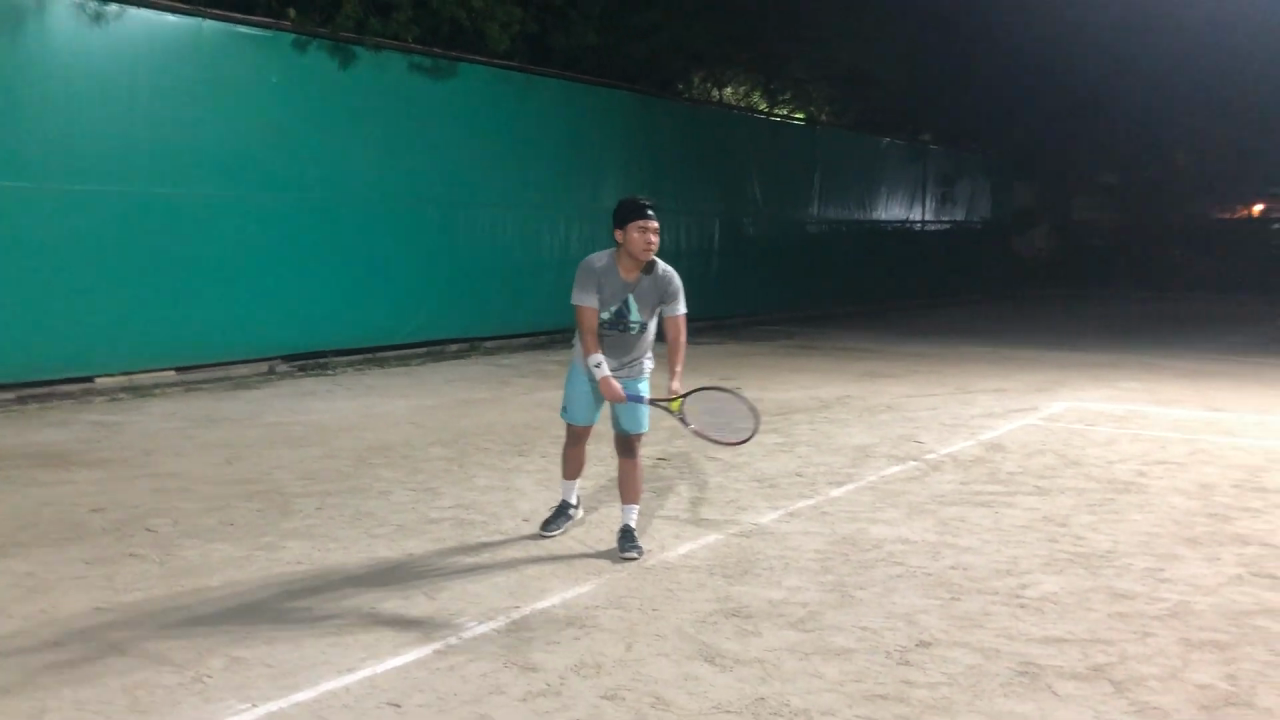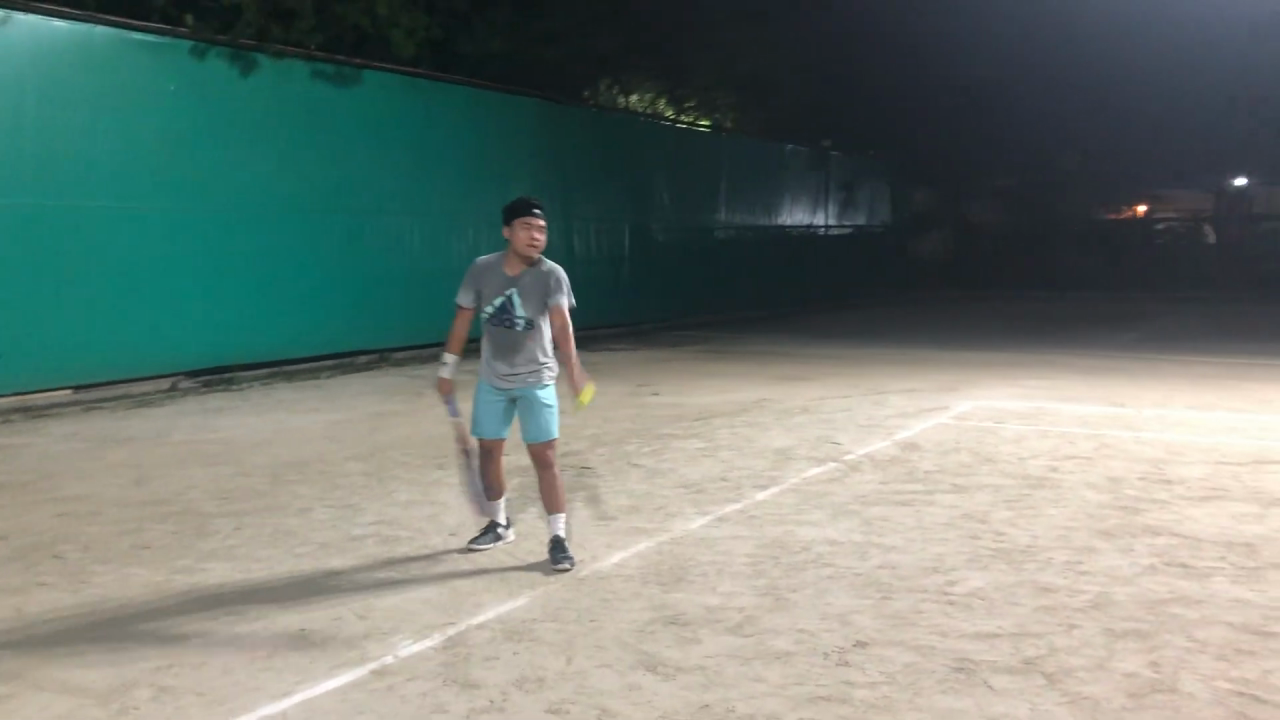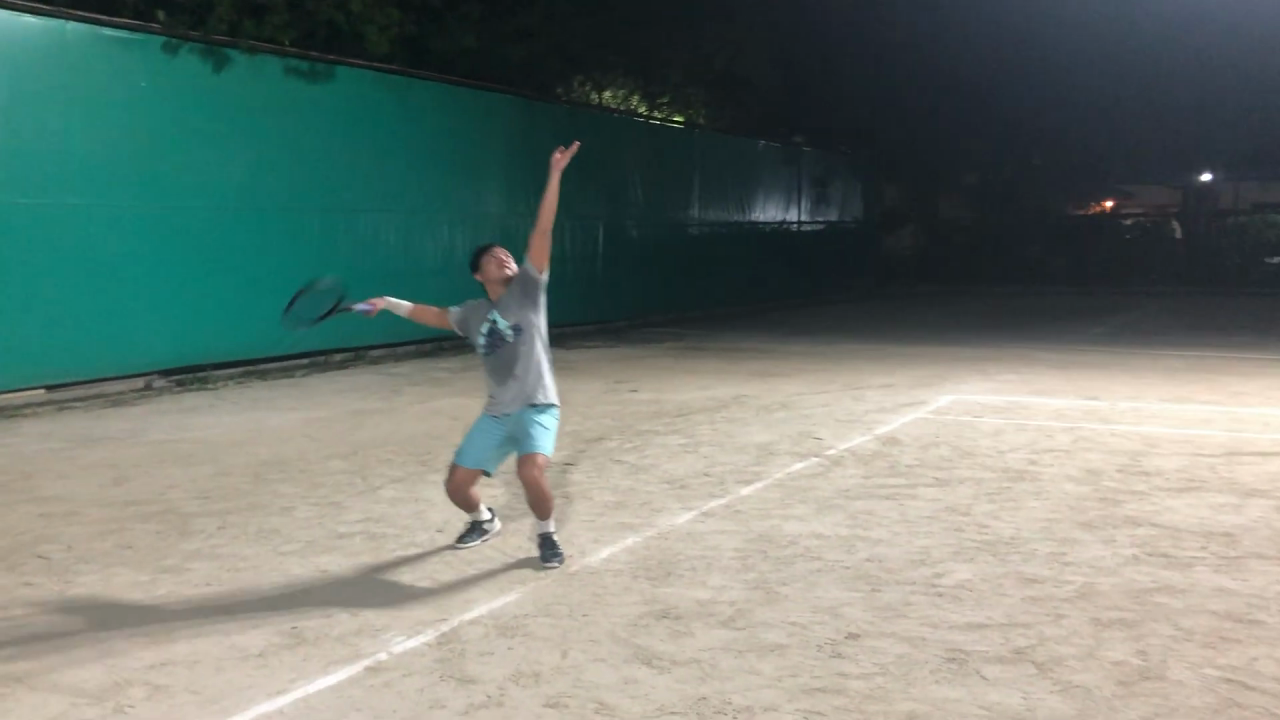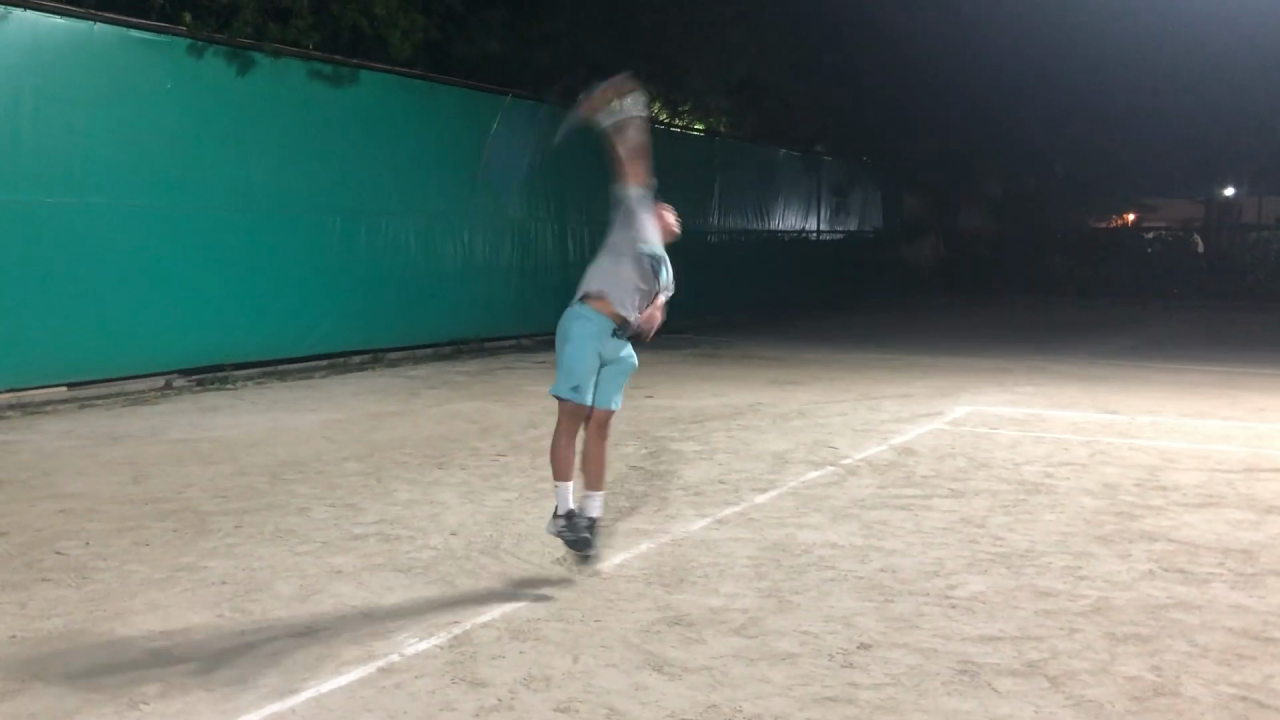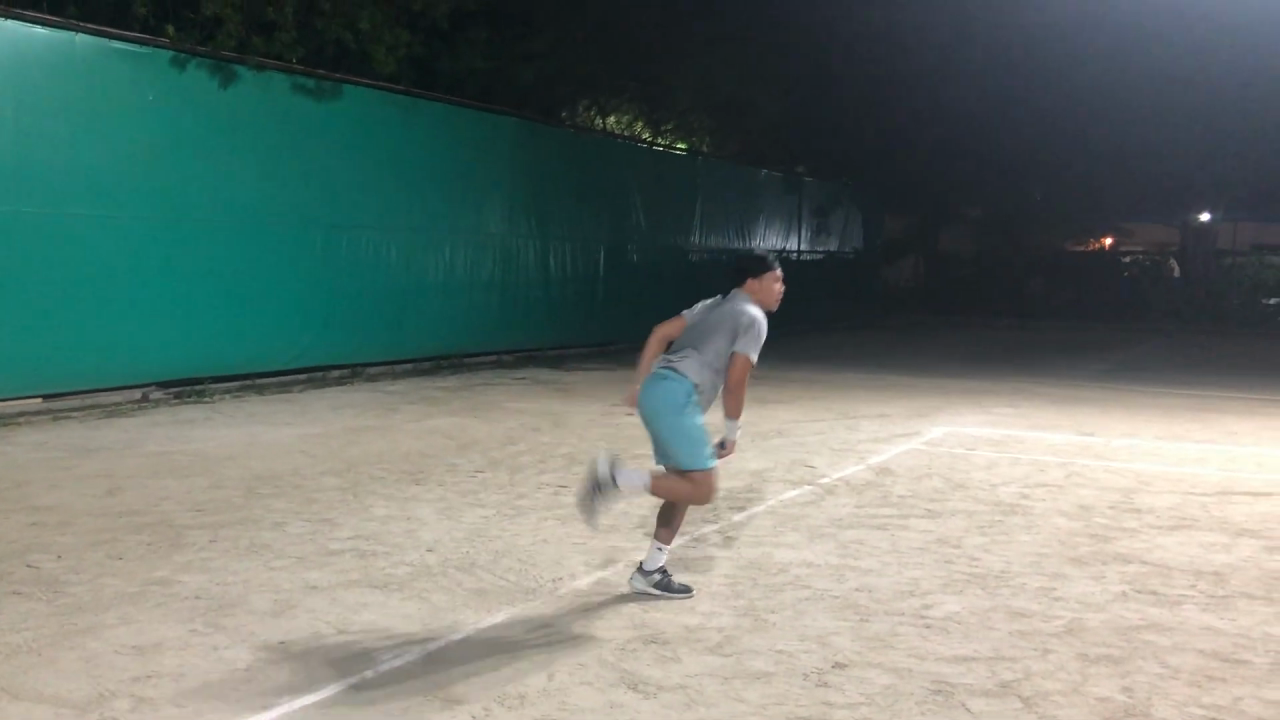
dt=0.5s
person 1, frame 1
left shoulder: (666, 279)
right shoulder: (592, 268)
left elbow: (676, 334)
right elbow: (588, 330)
left wrist: (674, 378)
right wrist: (603, 376)
left hip: (634, 372)
right hip: (590, 367)
left knee: (629, 447)
right knee: (576, 436)
left ankle: (628, 527)
right ankle: (569, 504)
person 1, frame 2
left shoulder: (552, 275)
right shoulder: (481, 270)
left elbow: (561, 325)
right elbow: (462, 322)
left wrist: (573, 367)
right wrist: (447, 369)
left hip: (535, 381)
right hip: (492, 381)
left knee: (543, 456)
right knee: (488, 451)
left ankle: (558, 538)
right ankle: (499, 524)
person 1, frame 3
left shoulder: (528, 291)
right shoulder: (475, 312)
left elbow: (542, 230)
right elbow: (436, 316)
left wrist: (555, 173)
right wrist: (391, 303)
left hip: (537, 409)
right hip: (496, 415)
left knee: (531, 475)
right knee: (456, 484)
left ankle: (547, 535)
right ankle: (484, 520)
person 1, frame 4
left shoulder: (662, 269)
right shoulder: (638, 217)
left elbow: (652, 317)
right elbow: (634, 168)
left wrist: (652, 316)
right wrist: (628, 119)
left hip: (618, 341)
right hip: (587, 324)
left knee: (599, 429)
right knee: (570, 418)
left ankle: (590, 516)
right ankle: (565, 512)
person 1, frame 5
left shoulder: (713, 306)
right shoulder: (752, 319)
left elbow: (661, 334)
right elbow: (735, 380)
left wrist: (639, 380)
right wrist: (730, 433)
left hip: (659, 390)
right hip: (675, 395)
left knee: (682, 488)
right knee: (699, 489)
left ankle: (650, 569)
right ankle: (617, 476)
